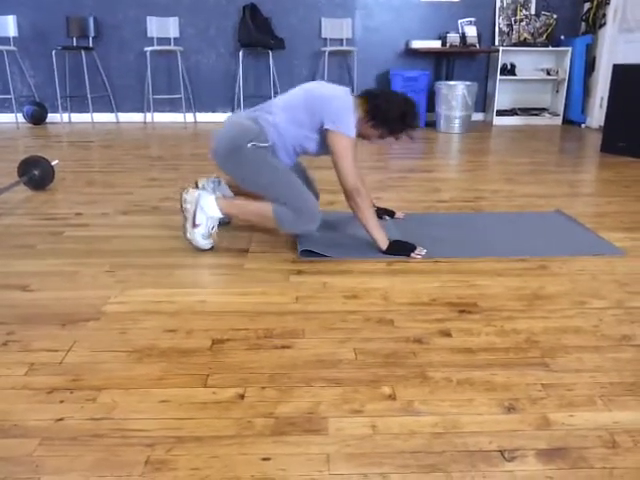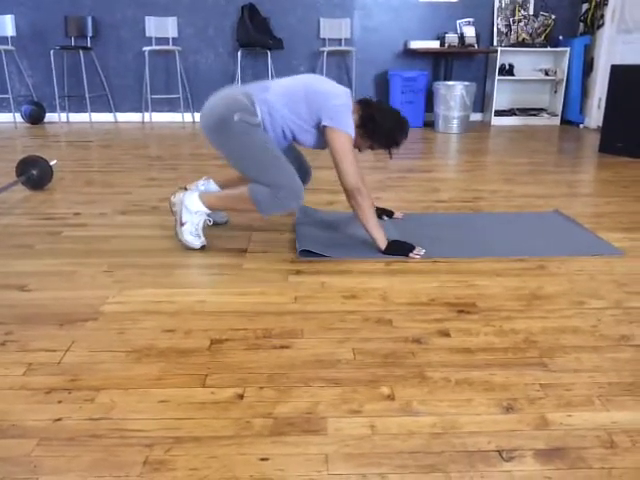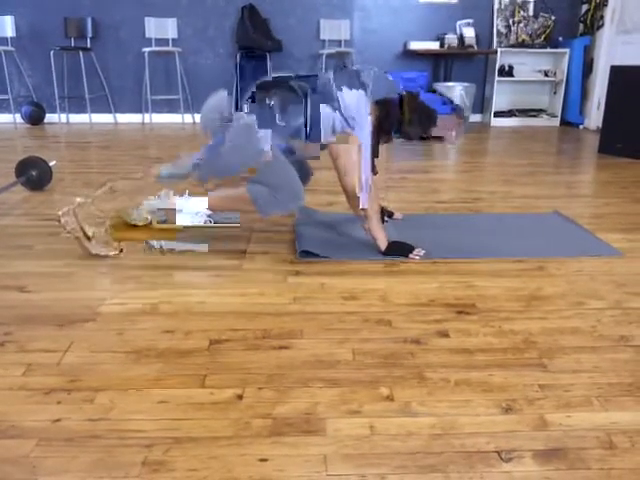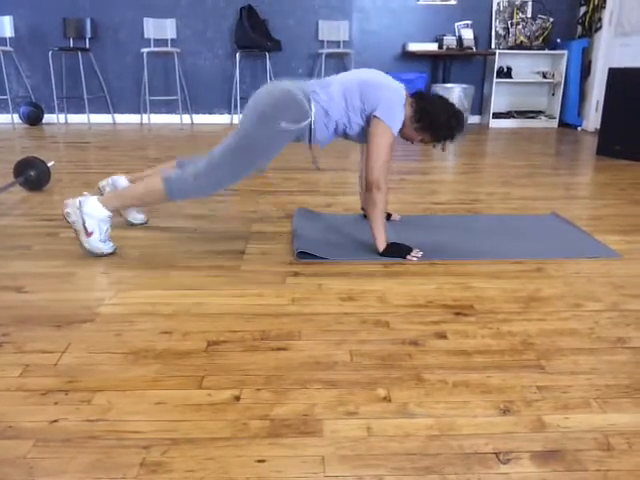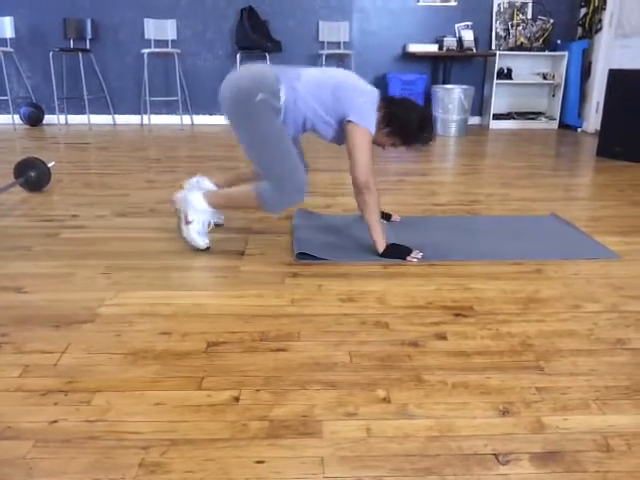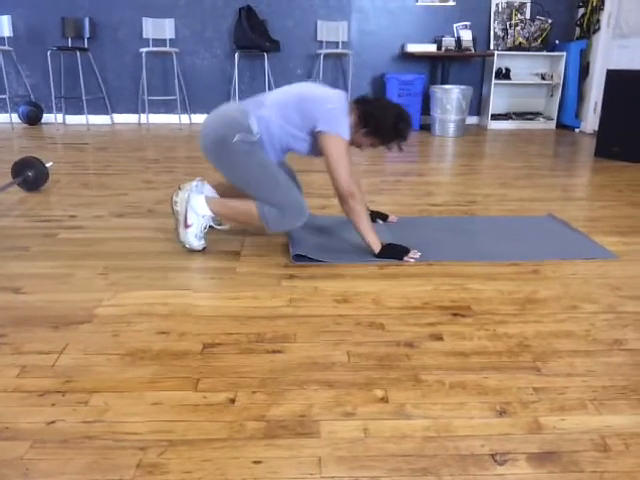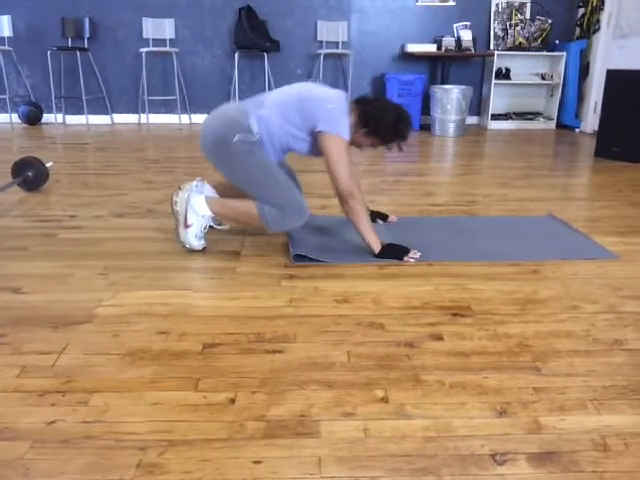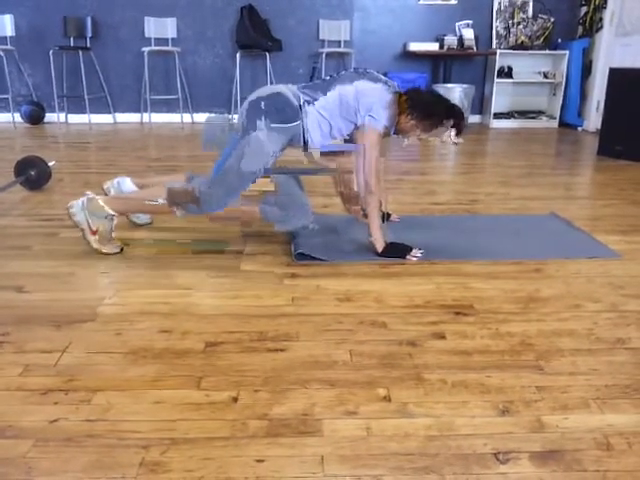
dt=0.3s
person 1, frame 1
left shoulder: (347, 104)
right shoulder: (342, 114)
right elbow: (353, 187)
left wrist: (370, 208)
right wrist: (385, 244)
left hip: (249, 135)
right hip: (241, 142)
left knee: (305, 195)
right knee: (306, 218)
left ankle: (217, 189)
right ankle: (212, 206)
person 1, frame 2
left shoulder: (344, 104)
right shoulder: (339, 114)
left elbow: (352, 178)
right elbow: (353, 187)
left wrist: (371, 208)
right wrist: (385, 244)
left hip: (236, 111)
right hip: (230, 116)
left knee: (299, 175)
right knee: (288, 195)
left ankle: (209, 189)
right ankle: (197, 203)
person 1, frame 3
left shoulder: (353, 104)
right shoulder: (351, 120)
left elbow: (358, 177)
right elbow: (353, 186)
left wrist: (373, 208)
right wrist: (384, 243)
left hip: (234, 110)
right hip: (232, 119)
right knee: (287, 195)
person 1, frame 4
left shoulder: (388, 98)
right shoulder: (393, 109)
left elbow: (369, 172)
right elbow: (375, 183)
left wrist: (372, 212)
right wrist: (384, 243)
left hip: (285, 101)
right hip: (285, 107)
left knee: (210, 166)
right knee: (203, 178)
left ankle: (122, 185)
right ankle: (93, 208)
person 1, frame 5
left shoulder: (373, 106)
right shoulder: (364, 113)
left elbow: (362, 168)
right elbow: (364, 184)
left wrist: (373, 212)
right wrist: (382, 246)
left hip: (262, 88)
right hip: (251, 94)
left knee: (288, 173)
right knee: (290, 191)
left ankle: (206, 188)
right ankle: (200, 202)
person 1, frame 6
left shoulder: (342, 108)
right shoulder: (335, 120)
left elbow: (346, 175)
right elbow: (347, 191)
left wrist: (364, 212)
right wrist: (378, 247)
left hip: (235, 129)
right hip: (229, 135)
left knee: (287, 191)
right knee: (292, 213)
left ankle: (204, 192)
right ankle: (203, 207)
person 1, frame 7
left shoulder: (343, 108)
right shoulder: (335, 119)
left elbow: (345, 172)
right elbow: (347, 191)
left wrist: (364, 212)
right wrist: (379, 248)
left hip: (233, 129)
right hip: (229, 135)
left knee: (286, 190)
right knee: (291, 213)
left ankle: (202, 193)
right ankle: (201, 206)
person 1, frame 8
left shoulder: (389, 95)
right shoulder: (379, 112)
left elbow: (366, 164)
right elbow: (370, 184)
left wrist: (374, 210)
right wrist: (381, 245)
left hip: (278, 110)
right hip: (276, 117)
left knee: (221, 179)
right knee: (213, 195)
left ankle: (129, 188)
right ankle: (96, 207)
